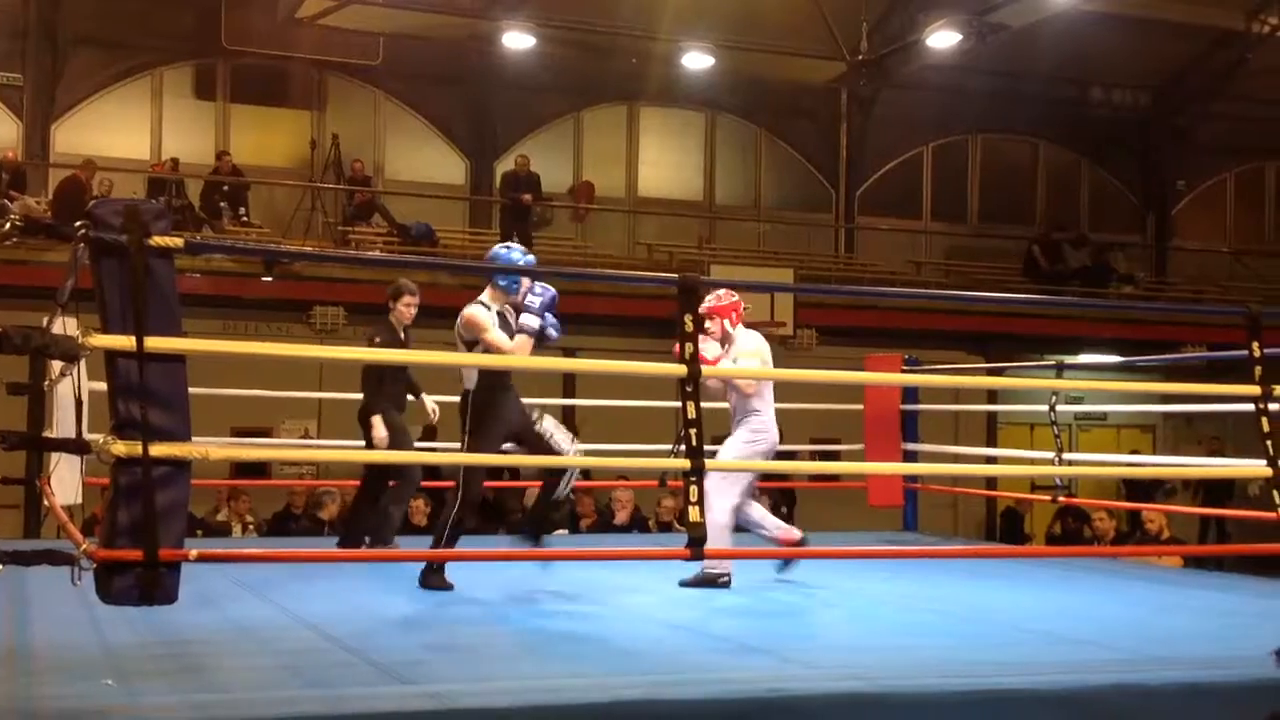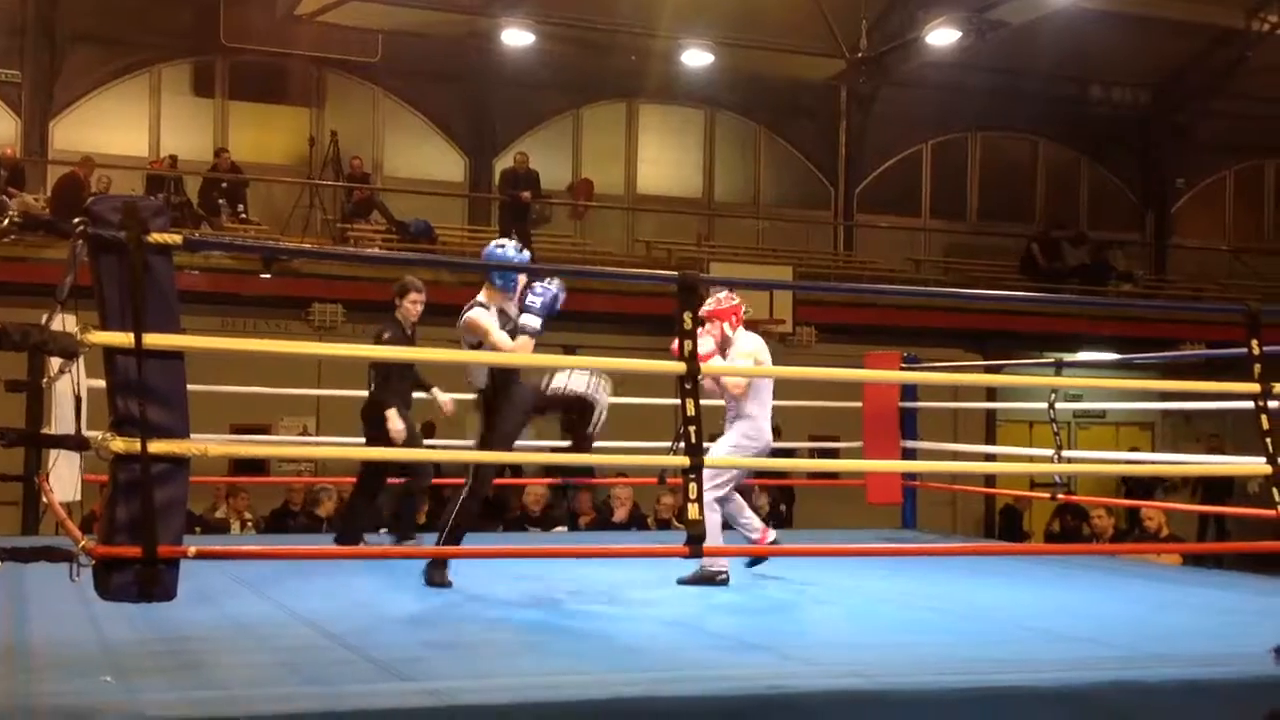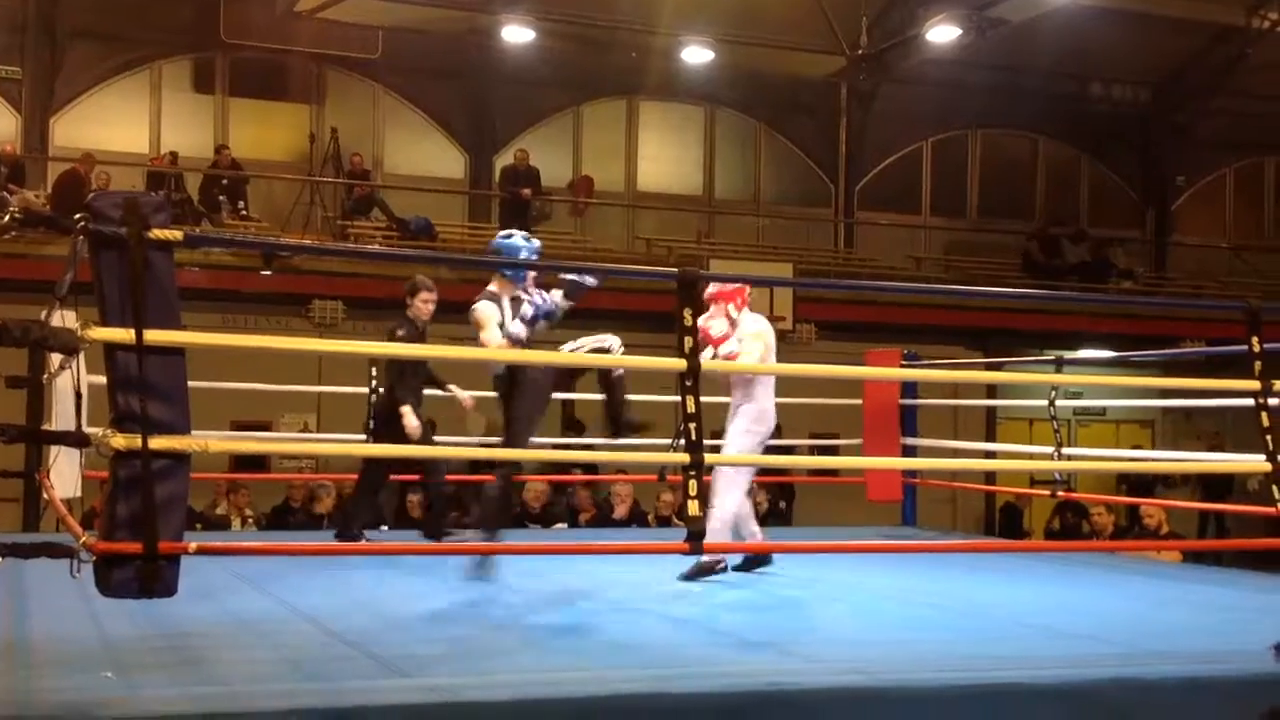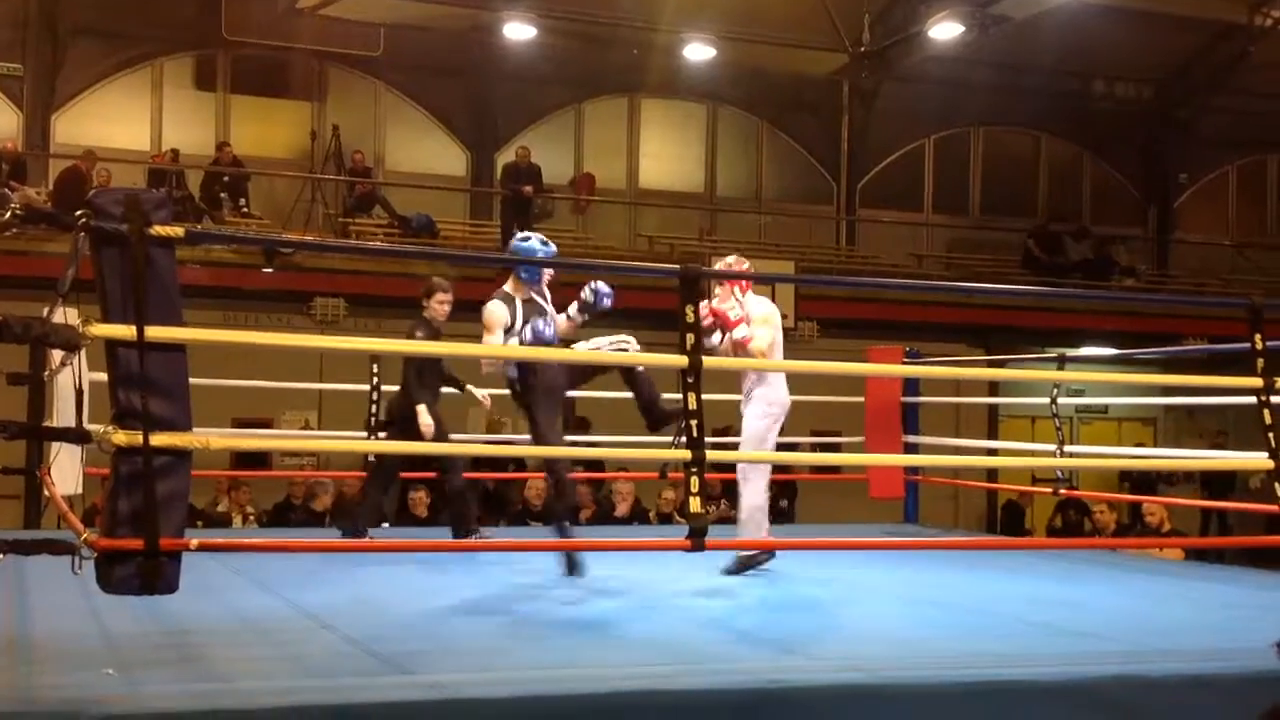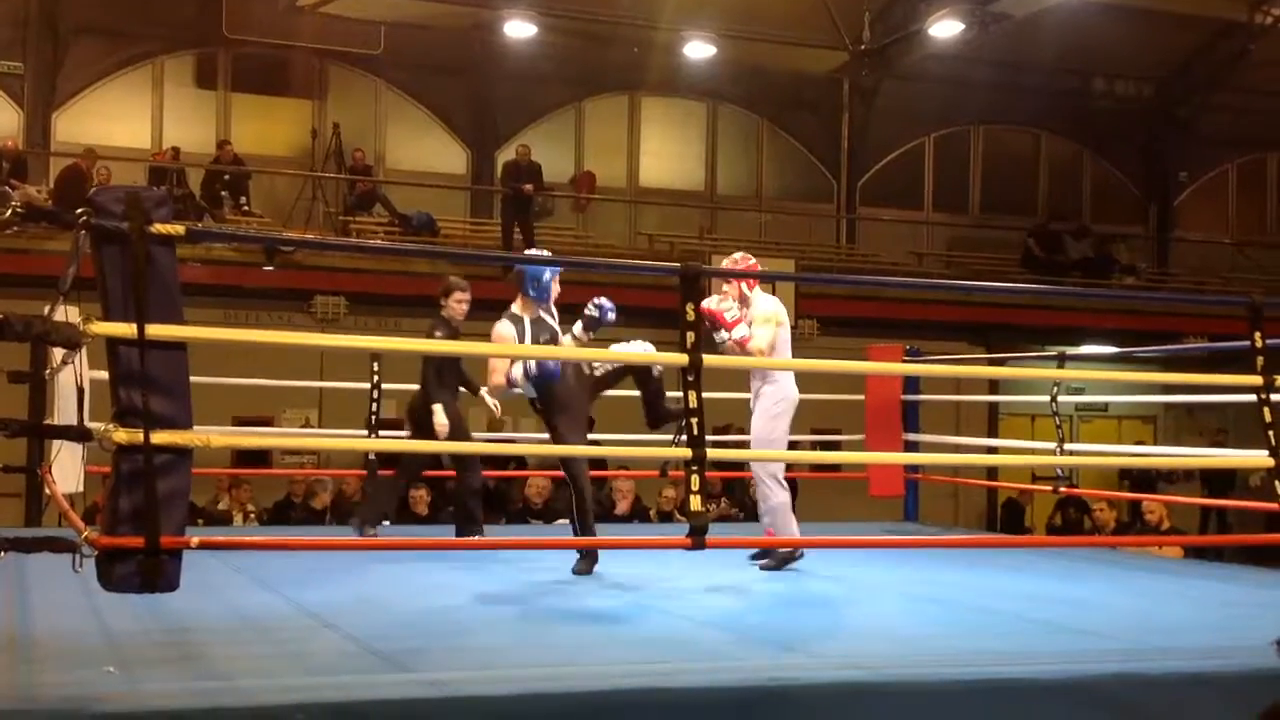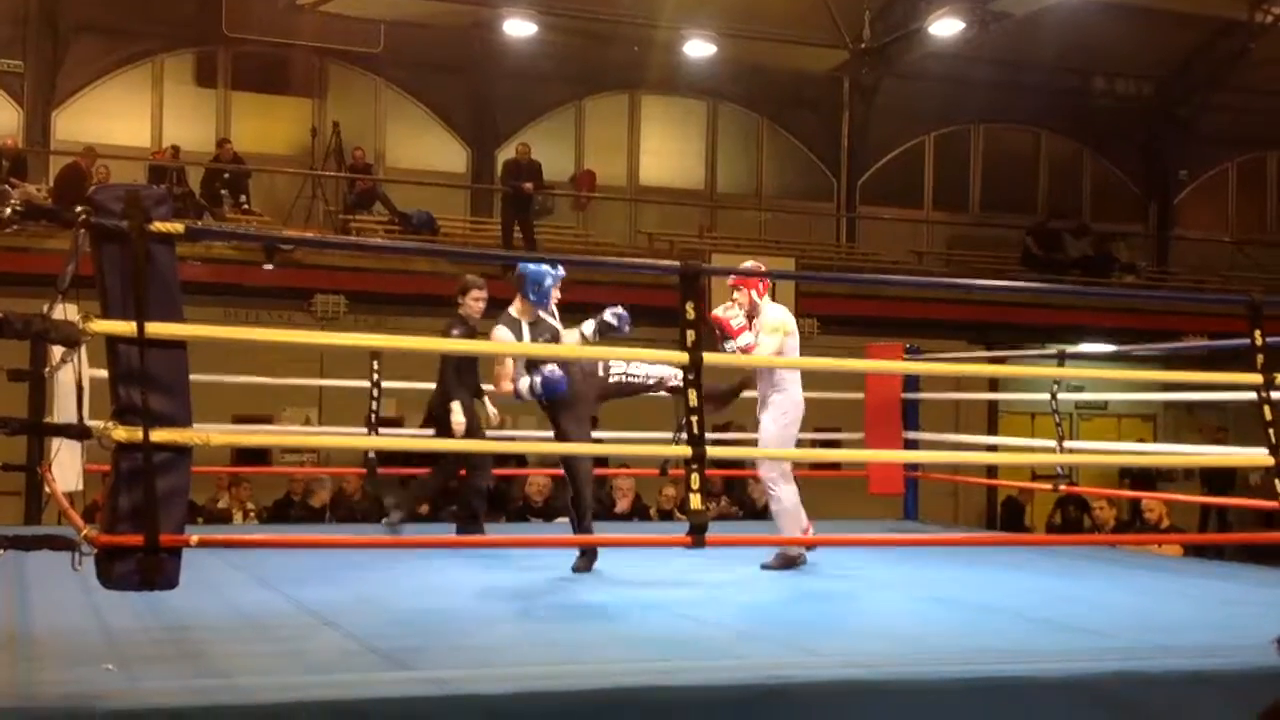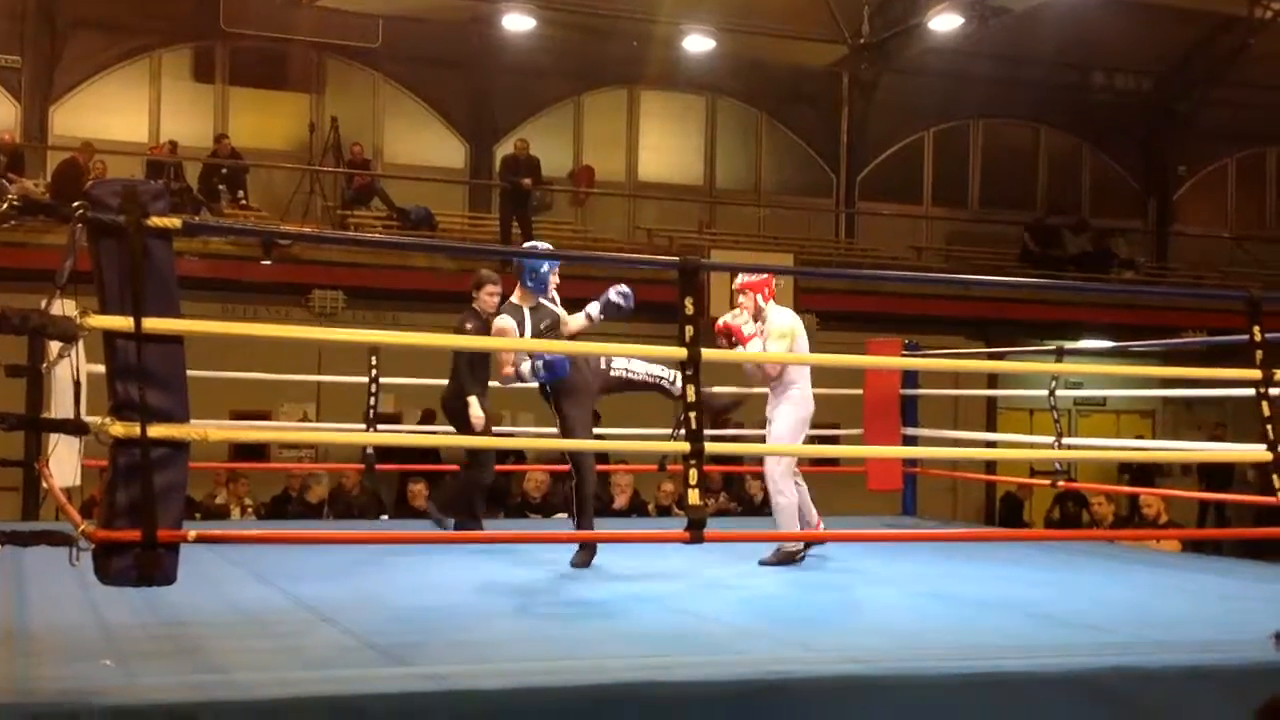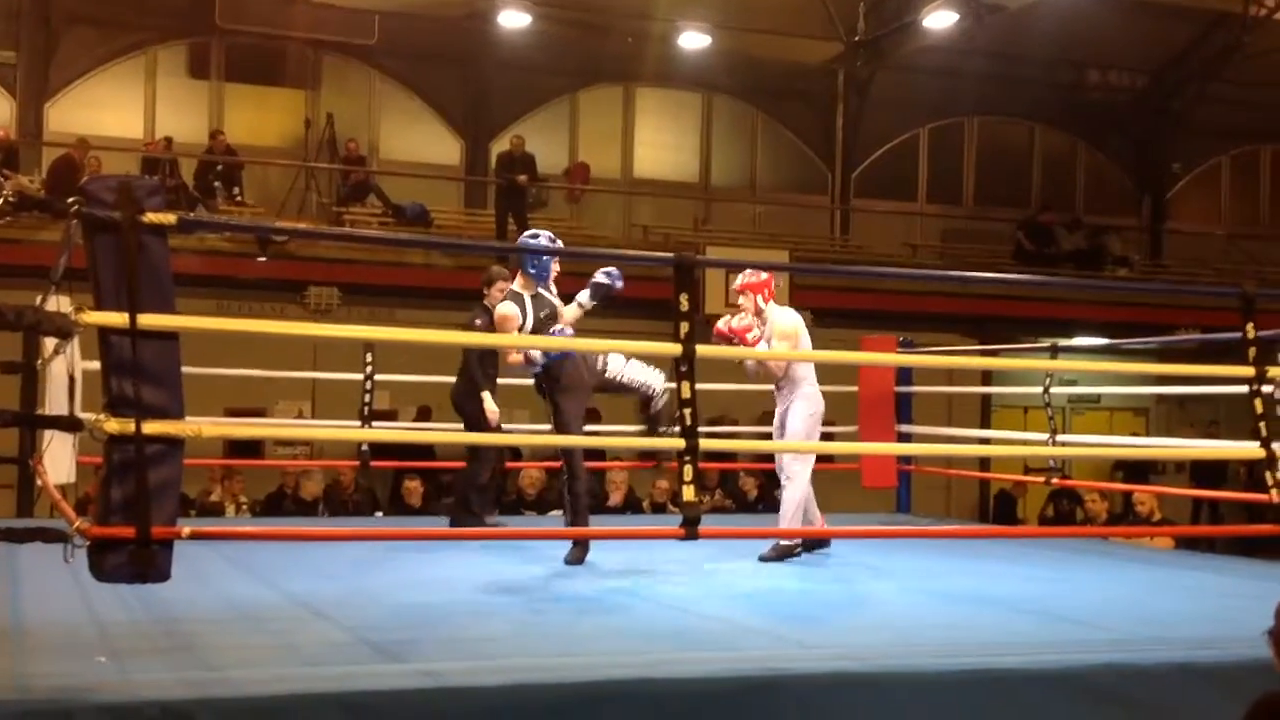
dt=0.1s
person 1, frame 1
left shoulder: (508, 311)
right shoulder: (474, 315)
right elbow: (511, 352)
left wrist: (538, 330)
right wrist: (532, 316)
left hip: (510, 403)
right hip: (480, 410)
left knee: (568, 456)
right knee: (470, 491)
left ankle: (535, 525)
right ankle: (434, 566)
person 1, frame 2
left shoulder: (508, 302)
right shoulder: (474, 317)
right elbow: (517, 355)
left wrist: (537, 307)
right wrist: (533, 315)
left hip: (525, 389)
right hip: (500, 401)
left knee: (592, 388)
right knee: (478, 484)
right ankle: (438, 562)
person 1, frame 3
left shoulder: (522, 293)
right shoulder: (483, 308)
left elbow: (541, 322)
right elbow: (496, 352)
left wrist: (563, 297)
right wrist: (525, 322)
left hip: (542, 371)
right hip: (517, 386)
right knee: (510, 466)
right ankle: (487, 539)
person 1, frame 4
left shoulder: (538, 294)
right shoulder: (496, 310)
right elbow: (490, 361)
left wrist: (582, 308)
right wrist: (524, 342)
left hip: (559, 368)
right hip: (533, 387)
left knee: (623, 345)
right knee: (557, 466)
left ankle: (653, 414)
person 1, frame 5
left shoulder: (546, 309)
right shoulder: (506, 330)
right elbow: (495, 382)
left wrist: (587, 326)
right wrist: (530, 370)
left hip: (578, 376)
right hip: (554, 402)
left knee: (641, 351)
right knee: (577, 477)
left ankle: (658, 413)
right ankle: (588, 549)
person 1, frame 6
left shoulder: (547, 311)
right shoulder: (504, 334)
right elbow: (503, 388)
left wrist: (599, 328)
right wrist: (534, 386)
left hip: (585, 375)
right hip: (562, 403)
left knee: (661, 373)
right knee: (579, 474)
left ankle: (711, 397)
right ankle: (587, 549)
person 1, frame 7
left shoulder: (547, 297)
right shoulder: (506, 322)
right elbow: (505, 374)
left wrist: (600, 309)
right wrist: (536, 368)
left hip: (589, 367)
right hip: (564, 389)
left knee: (660, 374)
right knee: (582, 464)
left ankle: (706, 409)
right ankle: (586, 542)
person 1, frame 8
left shoulder: (545, 289)
right shoulder: (508, 310)
right elbow: (511, 360)
left wrist: (592, 294)
right wrist: (536, 354)
left hip: (586, 364)
right hip: (557, 382)
left knee: (652, 381)
right knee: (573, 460)
right ankle: (580, 539)
person 2, frame 1
left shoulder: (749, 341)
right shoulder: (728, 346)
left elbow: (748, 386)
right elbow: (713, 386)
left wrist: (714, 360)
right wrist: (694, 360)
left hip: (755, 429)
right hip: (750, 432)
left knee: (716, 490)
right knee: (734, 500)
left ankle: (716, 569)
right ankle: (788, 535)
person 2, frame 2
left shoulder: (747, 343)
right shoulder: (733, 347)
left elbow: (736, 387)
right elbow: (715, 389)
left wrist: (706, 359)
right wrist: (694, 361)
left hip: (749, 431)
right hip: (743, 430)
left knee: (707, 489)
right knee: (720, 490)
left ankle: (714, 567)
right ankle: (762, 535)
person 2, frame 3
left shoulder: (754, 325)
right shoulder: (736, 330)
left elbow: (745, 371)
left wrist: (720, 340)
right wrist: (702, 345)
left hip: (754, 415)
right hip: (742, 415)
left knee: (728, 480)
right knee: (730, 482)
left ankle: (713, 557)
right ankle: (757, 548)
person 2, frame 4
left shoulder: (760, 307)
right shoulder: (745, 312)
left elbow: (759, 353)
right elbow: (725, 357)
left wrist: (732, 323)
right wrist: (709, 329)
left hip: (767, 396)
right hip: (757, 397)
left knee: (750, 470)
right knee: (752, 471)
left ankle: (751, 547)
right ankle: (760, 542)
person 2, frame 5
left shoulder: (766, 306)
right shoulder: (751, 309)
left elbow: (759, 352)
right elbow: (736, 354)
left wrist: (733, 322)
right wrist: (717, 325)
left hip: (776, 393)
right hip: (766, 393)
left knee: (766, 470)
right knee: (764, 469)
left ankle: (787, 545)
right ankle: (775, 536)
person 2, frame 6
left shoulder: (774, 315)
right shoulder: (760, 318)
left elbow: (761, 360)
left wrist: (737, 330)
right wrist: (728, 334)
left hip: (783, 401)
right hip: (771, 402)
left knee: (773, 475)
right knee: (776, 472)
left ankle: (792, 550)
right ankle: (800, 532)
person 2, frame 7
left shoulder: (780, 319)
right shoulder: (766, 322)
left elbow: (772, 369)
right elbow: (756, 371)
left wrist: (747, 336)
right wrist: (734, 341)
left hip: (794, 399)
right hip: (780, 401)
left knee: (777, 470)
right knee: (785, 470)
left ankle: (790, 546)
right ankle: (812, 527)
person 2, frame 8
left shoulder: (783, 319)
right shoulder: (763, 323)
left elbow: (779, 369)
right elbow: (754, 370)
left wrist: (753, 340)
right wrist: (734, 342)
left hip: (804, 398)
right hip: (786, 402)
left knee: (794, 467)
right knee: (787, 468)
left ankle: (788, 540)
right ankle: (817, 532)
person 3, frame 1
left shoulder: (404, 335)
right shoulder: (381, 336)
right elbow: (369, 382)
left wrist: (423, 396)
right wrist: (376, 421)
left hip: (392, 411)
right hip: (381, 413)
left knee: (376, 478)
right knee: (410, 475)
left ankle: (351, 540)
right ankle: (382, 538)
person 3, frame 2
left shoulder: (408, 331)
right shoulder: (389, 333)
right elbow: (378, 379)
left wrist: (434, 392)
right wrist: (391, 414)
left hip: (379, 411)
right hip: (385, 410)
left knee: (373, 475)
right knee: (420, 470)
left ankle: (347, 536)
right ankle: (403, 532)
person 3, frame 3
left shoulder: (419, 329)
right shoulder: (402, 331)
left elbow: (421, 371)
right elbow: (392, 376)
left wrist: (452, 389)
right wrist: (406, 411)
left hip: (391, 408)
right hip: (398, 408)
left knee: (375, 471)
right knee: (434, 467)
left ankle: (348, 531)
right ankle: (437, 531)
person 3, frame 4
left shoulder: (433, 331)
right shoulder: (420, 332)
left elbow: (438, 373)
right elbow: (410, 376)
left wrist: (470, 388)
right wrist: (421, 410)
left hip: (403, 407)
right hip: (412, 407)
left knee: (386, 469)
right knee: (450, 465)
left ankle: (355, 528)
right ankle: (465, 530)
person 3, frame 5
left shoulder: (451, 330)
right shoulder: (440, 331)
right elbow: (429, 374)
left wrist: (482, 393)
right wrist: (438, 410)
left hip: (427, 406)
right hip: (439, 405)
left knee: (410, 467)
right knee: (470, 464)
left ankle: (368, 519)
right ankle: (470, 530)
person 3, frame 6
left shoulder: (467, 328)
right shoulder: (459, 329)
right elbow: (447, 372)
left wrist: (485, 400)
right wrist: (455, 407)
left hip: (456, 403)
right hip: (451, 406)
left knee: (446, 466)
right knee: (481, 464)
left ankle: (399, 506)
right ankle: (470, 528)
person 3, frame 7
left shoulder: (483, 322)
right shoulder: (469, 323)
right elbow: (461, 367)
left wrist: (473, 400)
right wrist: (473, 402)
left hip: (460, 398)
right hip: (463, 398)
left knee: (478, 460)
right knee: (483, 461)
right ankle: (467, 523)
person 3, frame 8
left shoulder: (491, 319)
right shoulder: (480, 320)
right elbow: (471, 363)
right wrist: (486, 397)
left hip: (476, 394)
right hip: (473, 394)
left knee: (492, 454)
right knee: (483, 458)
left ankle: (478, 514)
right ankle: (463, 521)
